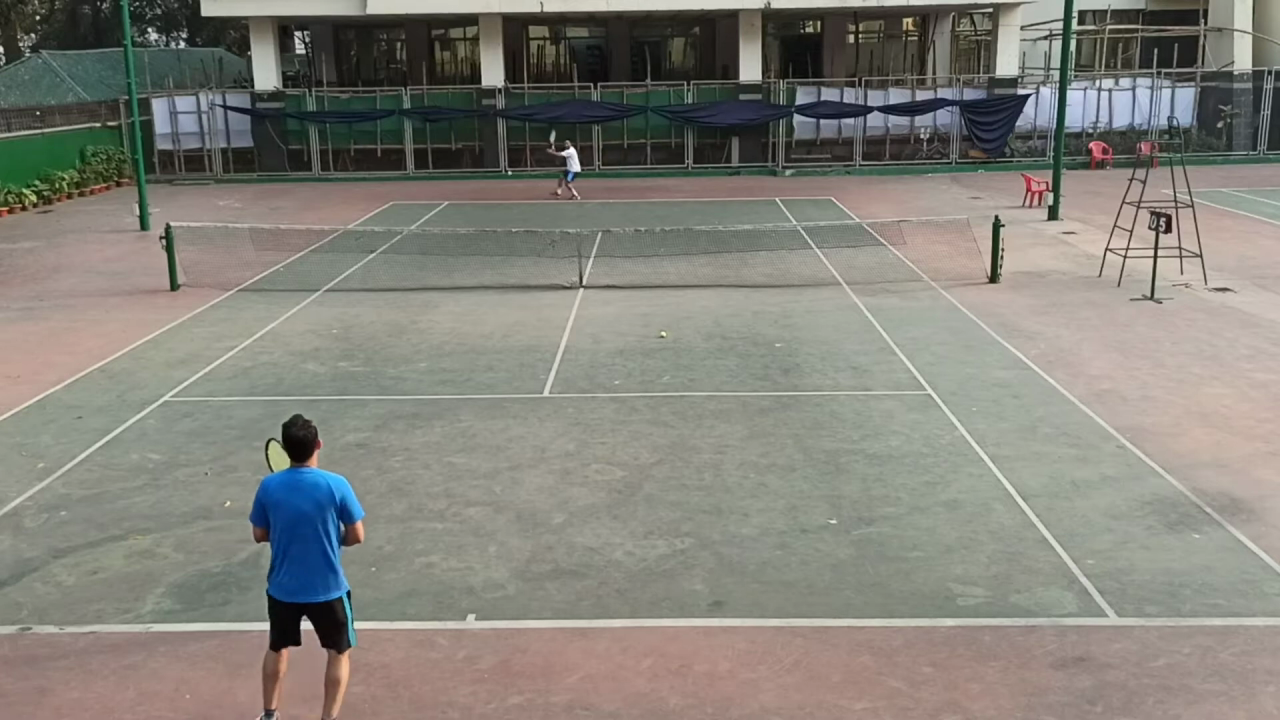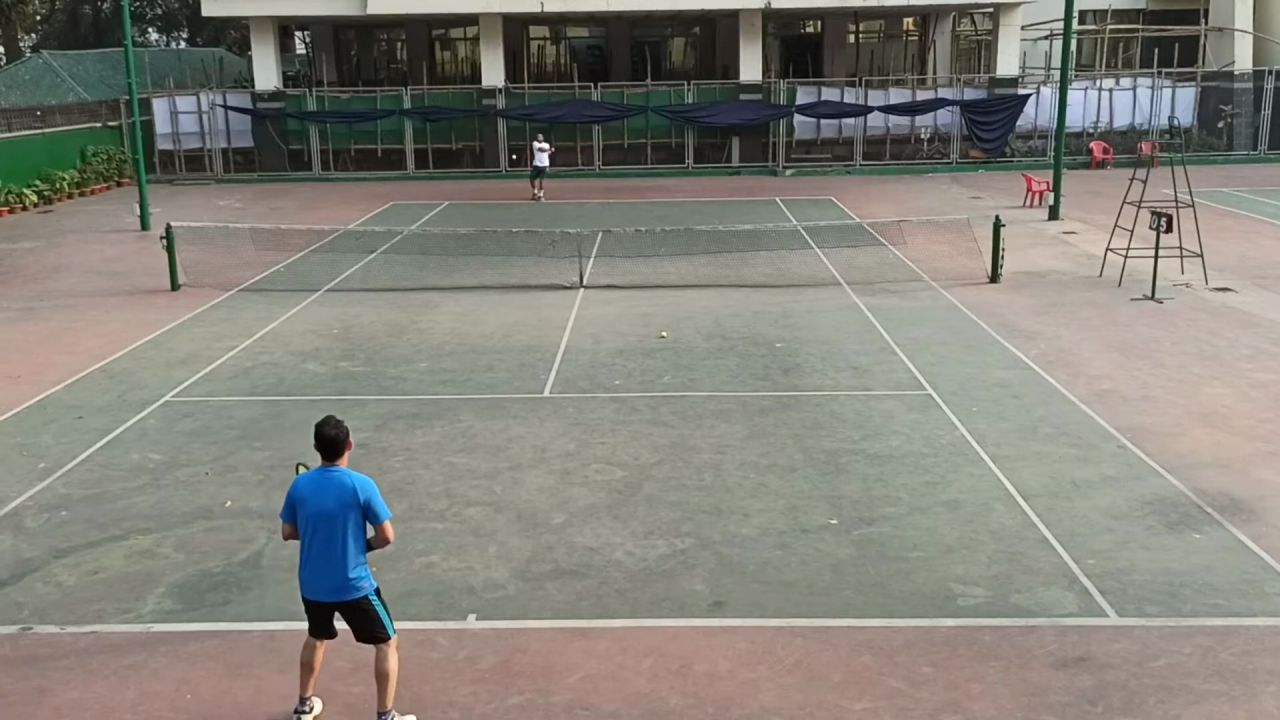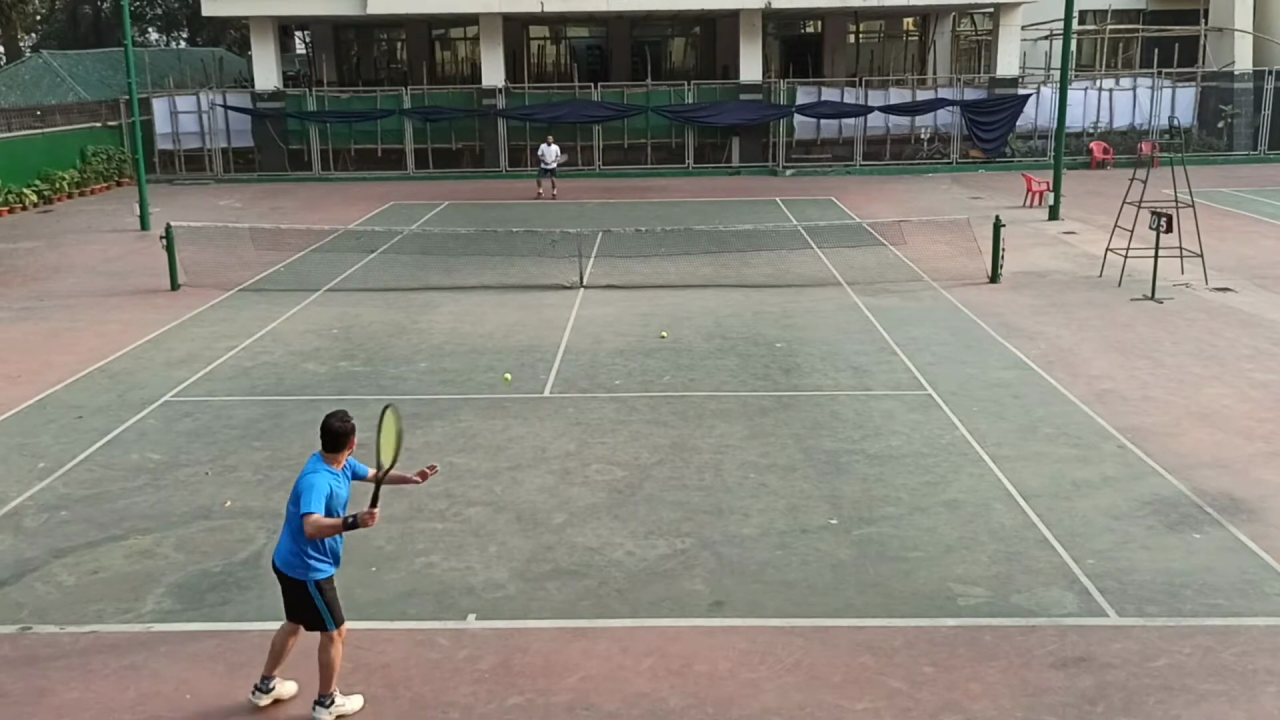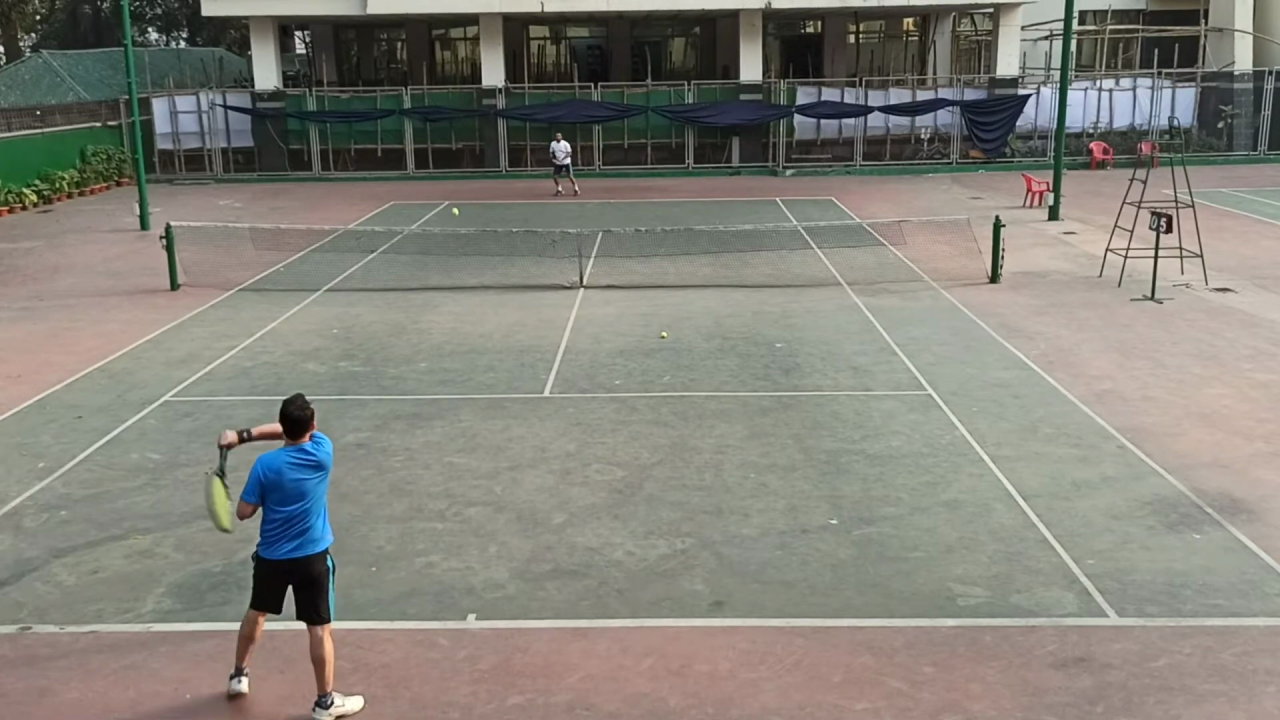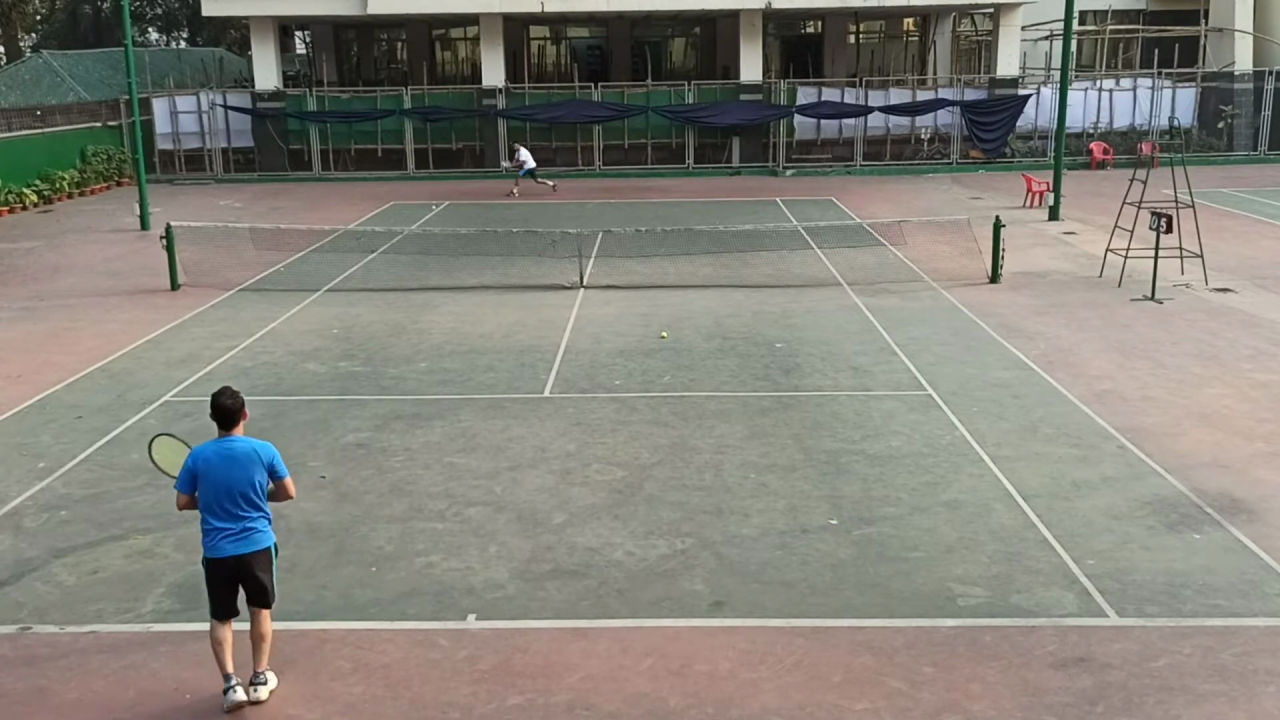
dt=0.7s
person 1, frame 1
left shoulder: (269, 486)
right shoulder: (336, 485)
left elbow: (259, 535)
right elbow: (356, 536)
left hip: (282, 589)
right hip: (328, 589)
left knee: (277, 649)
right knee: (339, 653)
person 1, frame 2
left shoulder: (300, 485)
right shoulder: (362, 486)
left elbow: (288, 532)
right elbow: (386, 537)
left hip: (312, 585)
right hip: (354, 586)
left knee: (316, 637)
right knee: (387, 644)
person 1, frame 3
left shoulder: (343, 465)
right shoulder: (316, 480)
left elbow: (374, 475)
right elbow: (312, 527)
left wrist: (412, 477)
right wrist: (353, 522)
left hip: (290, 563)
right hip: (307, 569)
left knee: (294, 625)
right knee: (334, 632)
left ankle: (265, 687)
person 1, frame 4
left shoulder: (265, 465)
right shoulder: (323, 451)
left elbow: (244, 512)
right elbow: (286, 430)
right wrist: (243, 435)
left hip: (270, 555)
right hip: (312, 556)
left knee: (256, 612)
right knee: (319, 630)
left ankle: (239, 676)
person 1, frame 5
left shoulder: (198, 456)
right shoulder: (264, 451)
left elbow: (183, 502)
right elbow: (288, 492)
left hip: (217, 551)
right hip: (257, 546)
left knee: (221, 620)
right knee: (260, 612)
left ankle: (231, 684)
right ankle: (260, 679)
